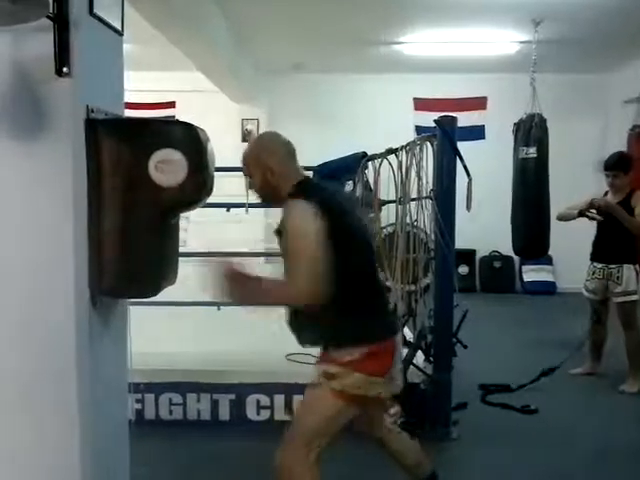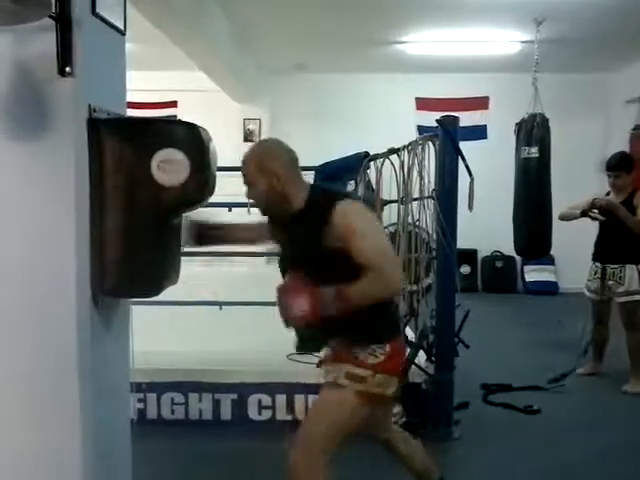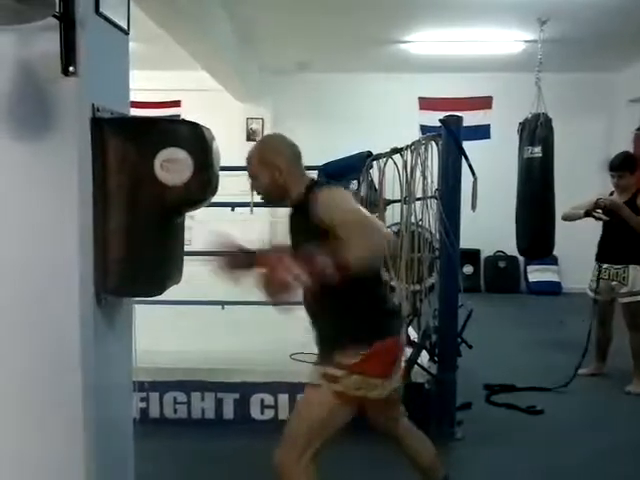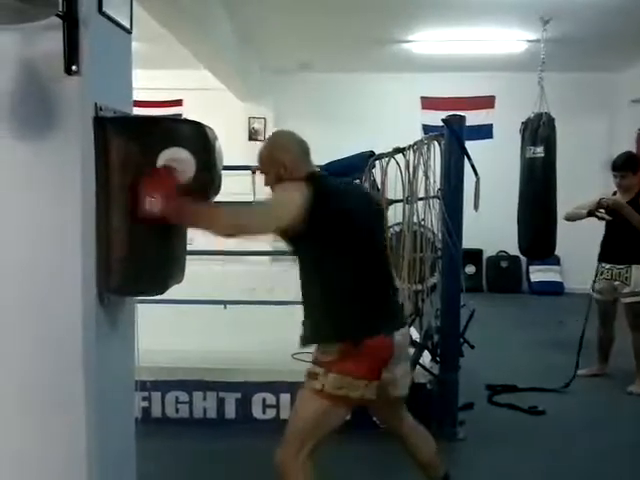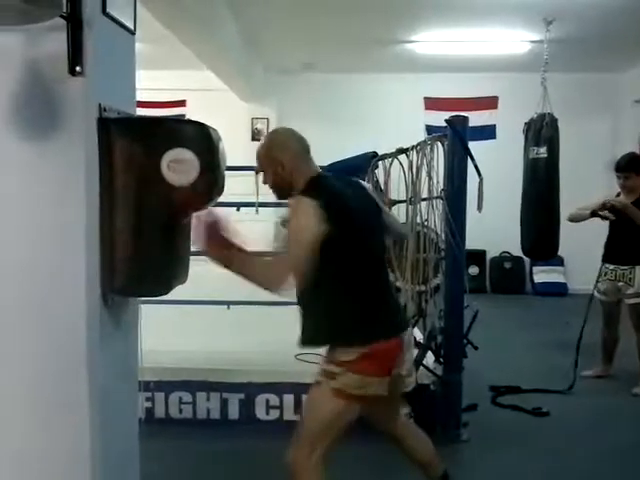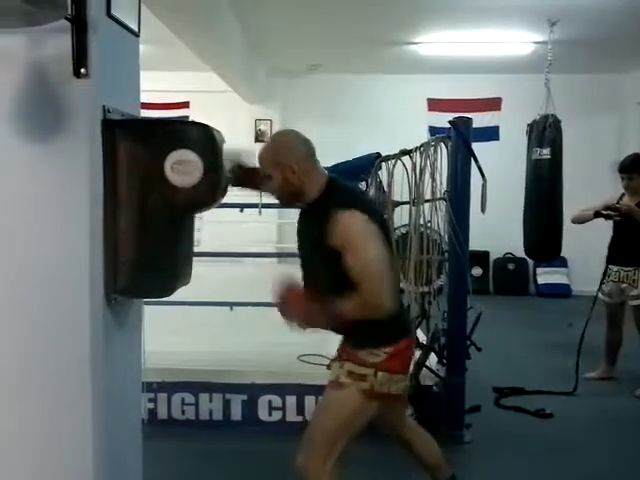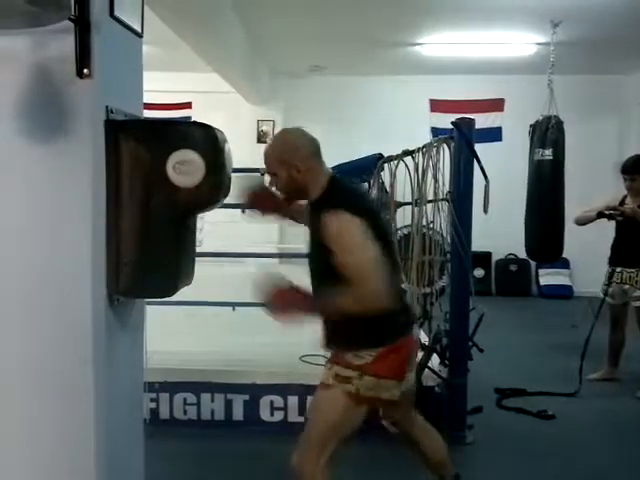
dt=0.1s
person 1, frame 1
left shoulder: (301, 210)
right shoulder: (326, 197)
left elbow: (306, 290)
left wrist: (250, 287)
left hip: (358, 351)
right hip: (378, 338)
right knee: (376, 426)
person 1, frame 2
left shoulder: (344, 210)
right shoulder: (285, 215)
left elbow: (392, 279)
right elbow: (257, 232)
left wrist: (328, 300)
right wrist: (204, 231)
left hip: (373, 349)
right hip: (348, 343)
right knee: (380, 427)
person 1, frame 3
left shoulder: (327, 200)
right shoulder: (306, 208)
left elbow: (375, 241)
right elbow: (295, 257)
left wrist: (315, 264)
right wrist: (256, 258)
left hip: (360, 351)
right hip: (377, 339)
right knee: (392, 422)
person 1, frame 4
left shoulder: (303, 194)
right shoulder: (360, 196)
left elbow: (234, 223)
left wrist: (173, 205)
left hip: (351, 345)
right hip: (391, 334)
right knee: (396, 419)
person 1, frame 5
left shoulder: (310, 206)
right shoulder: (355, 190)
left elbow: (277, 276)
right elbow: (394, 227)
left wrist: (225, 251)
left hip: (361, 348)
right hip: (392, 334)
right knee: (392, 421)
person 1, frame 6
left shoulder: (346, 217)
right shoulder: (327, 194)
left elbow: (381, 299)
left wrist: (319, 312)
right wrist: (253, 181)
left hip: (375, 348)
right hip: (392, 339)
right knee: (396, 421)
person 1, frame 7
left shoulder: (338, 217)
right shoulder: (336, 193)
left elbow: (375, 295)
left wrist: (306, 303)
right wrist: (278, 206)
left hip: (369, 351)
right hip: (393, 339)
right knee: (407, 420)
person 2, frame 1
right shoulder: (599, 197)
right elbow: (561, 215)
left wrist: (614, 209)
right wrist: (581, 213)
right hip: (597, 265)
right knee: (597, 318)
right ankle: (593, 363)
person 2, frame 2
right shoulder: (602, 197)
right elbow: (563, 215)
left wrist: (617, 208)
right wrist: (584, 212)
right hip: (600, 265)
right knee: (599, 318)
right ankle: (595, 363)
person 2, frame 3
right shoulder: (605, 197)
right elbow: (566, 215)
left wrist: (620, 208)
right wrist: (588, 212)
right hip: (603, 265)
right knee: (602, 319)
right ankle: (599, 364)
person 2, frame 4
right shoulder: (607, 198)
right elbow: (568, 215)
right wrist: (590, 212)
right hip: (605, 266)
right knee: (605, 319)
right ankle: (601, 365)
person 2, frame 5
right shoulder: (612, 198)
right elbow: (572, 216)
right wrist: (594, 212)
right hip: (609, 267)
right knee: (609, 320)
right ankle: (605, 366)
person 2, frame 6
right shoulder: (615, 200)
right elbow: (576, 218)
right wrist: (598, 213)
right hip: (614, 268)
right knee: (612, 322)
right ankle: (608, 368)
person 2, frame 7
right shoulder: (618, 201)
right elbow: (579, 219)
right wrist: (601, 213)
right hip: (616, 269)
right knee: (615, 323)
right ankle: (611, 369)
